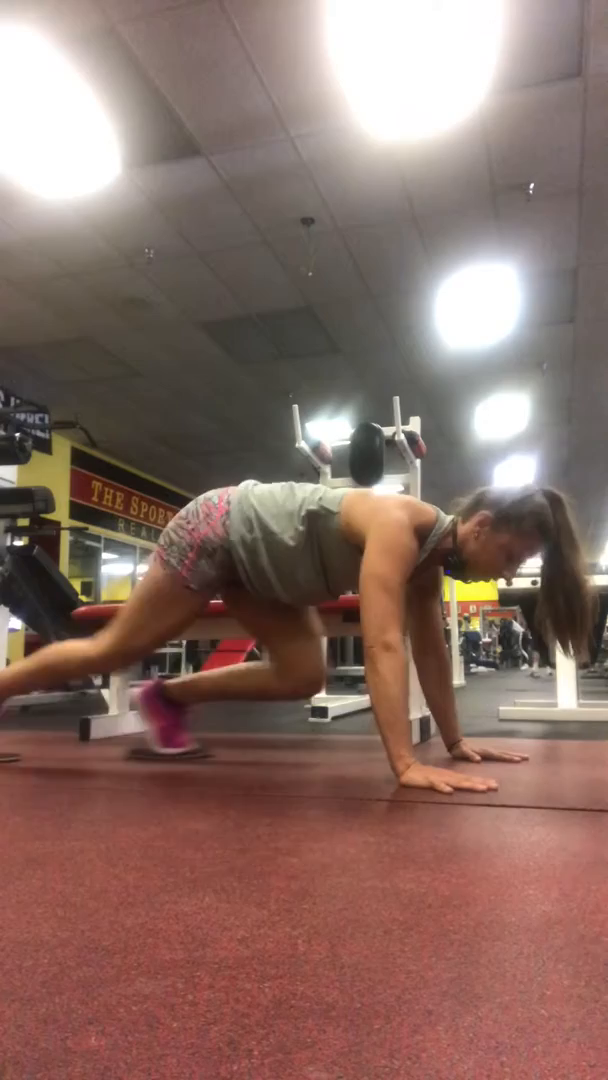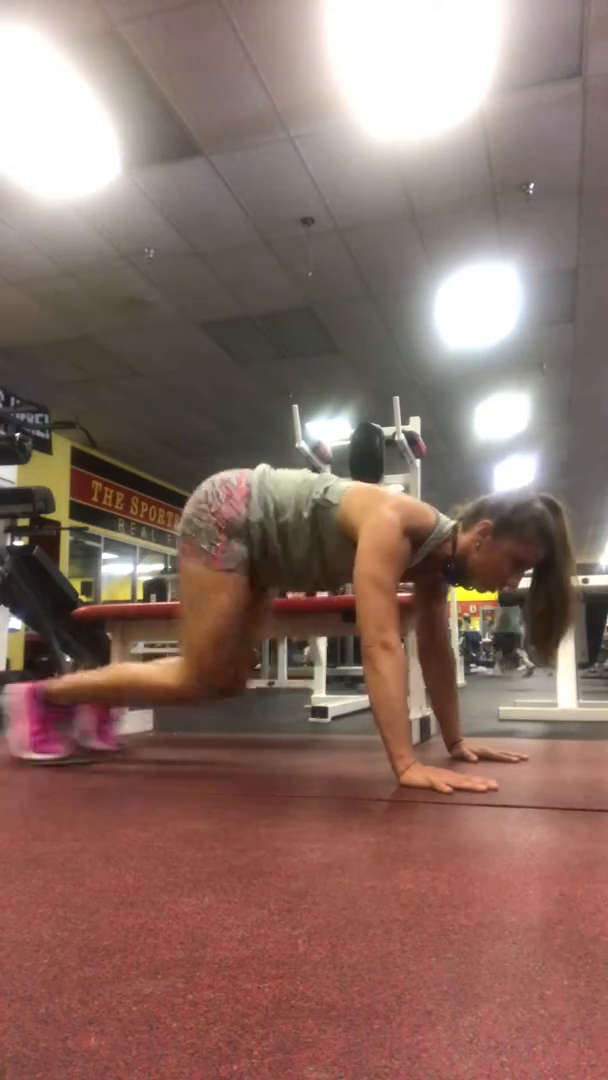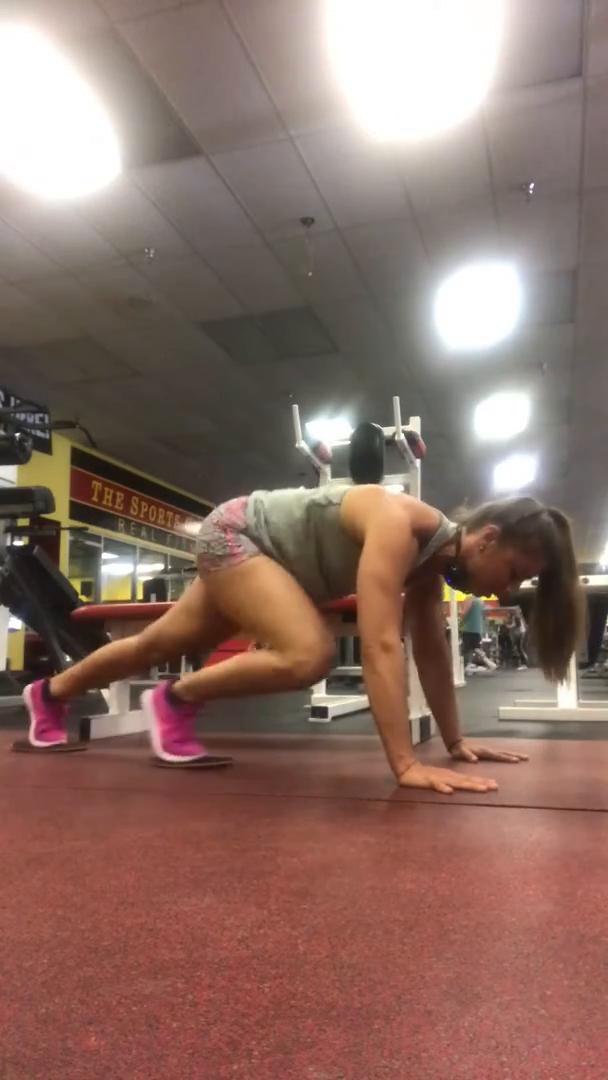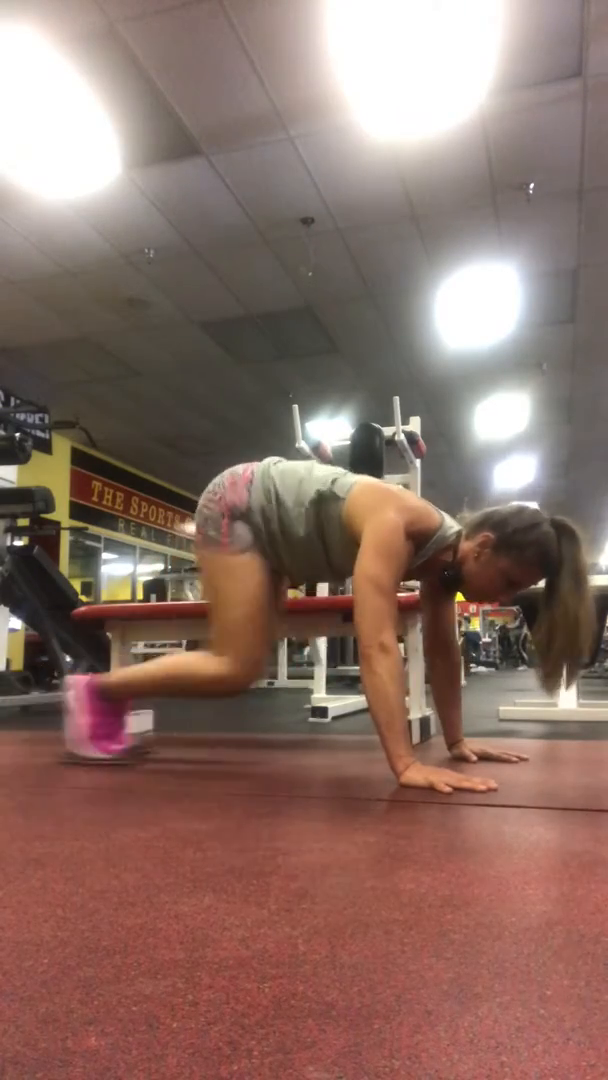
dt=0.7s
person 1, frame 1
left shoulder: (430, 550)
right shoulder: (398, 527)
left elbow: (429, 649)
right elbow: (383, 647)
left wrist: (455, 742)
right wrist: (405, 765)
left hip: (248, 556)
right hip: (212, 533)
left knee: (306, 675)
right knee: (112, 649)
left ankle: (167, 699)
person 1, frame 2
left shoulder: (435, 552)
right shoulder: (393, 527)
left elbow: (435, 648)
right elbow: (381, 647)
left wrist: (455, 742)
right wrist: (406, 765)
left hip: (251, 537)
right hip: (226, 514)
left knee: (226, 677)
right knee: (198, 679)
left ankle: (80, 697)
person 1, frame 3
left shoulder: (434, 556)
right shoulder: (399, 527)
left elbow: (432, 651)
right elbow: (381, 646)
left wrist: (454, 742)
right wrist: (407, 764)
left hip: (259, 554)
right hip: (236, 532)
left knee: (156, 645)
right knee: (311, 653)
left ankle: (49, 695)
right ankle: (172, 699)
person 1, frame 4
left shoulder: (455, 550)
right shoulder: (396, 526)
left elbow: (442, 648)
right elbow: (377, 646)
left wrist: (456, 741)
right wrist: (406, 764)
left hip: (273, 527)
right hip: (239, 504)
left knee: (232, 661)
right knee: (236, 668)
left ankle: (108, 696)
right ankle: (98, 689)
